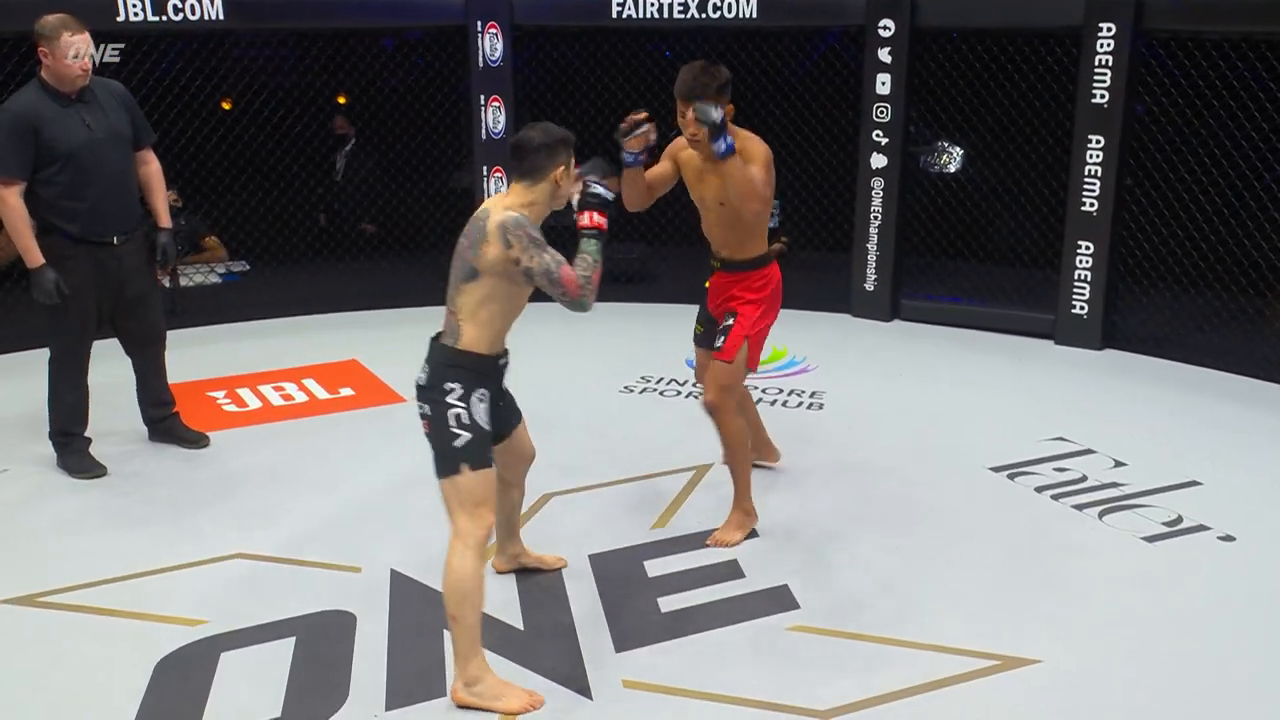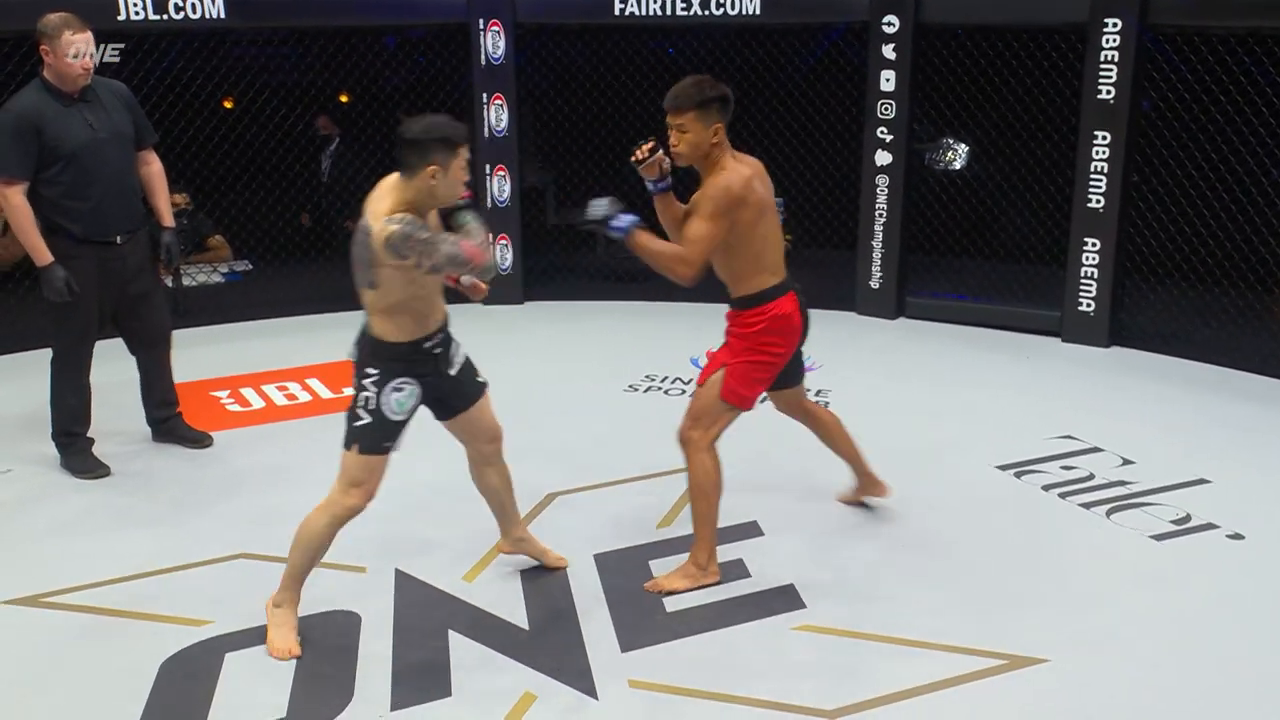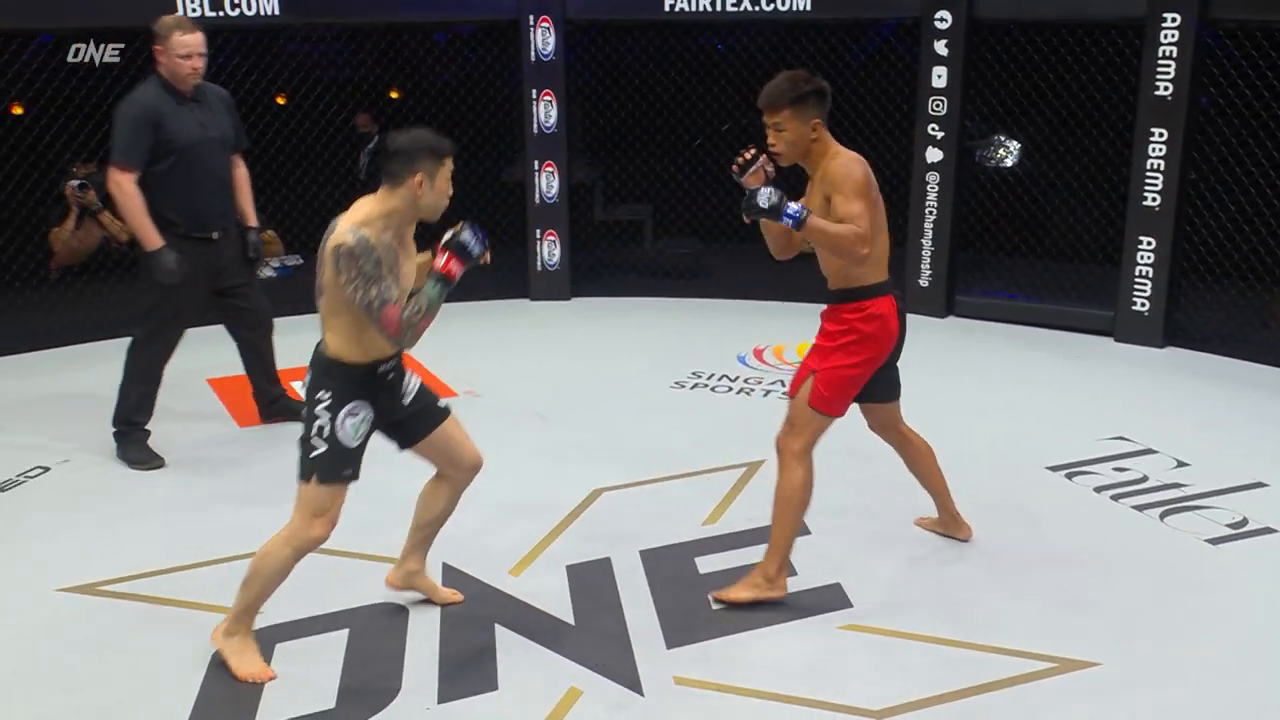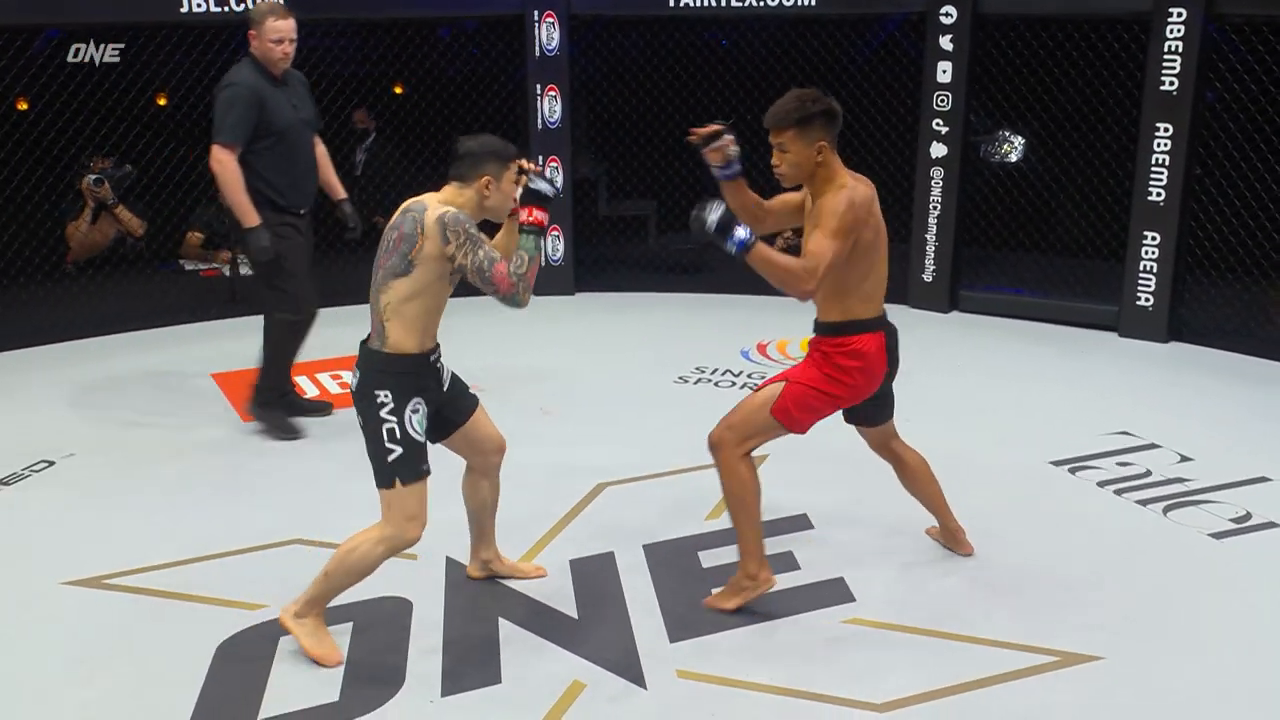
dt=0.4s
person 1, frame 1
left shoulder: (504, 207)
right shoulder: (512, 226)
right elbow: (579, 294)
left wrist: (587, 182)
right wrist: (593, 224)
left hip: (469, 370)
right hip: (457, 382)
left knee: (519, 455)
right knee: (472, 528)
left ankle: (511, 550)
person 1, frame 2
left shoulder: (403, 187)
right shoulder: (391, 232)
right elbow: (480, 259)
left wrist: (454, 277)
right wrist: (460, 211)
left hip: (435, 345)
right hip: (388, 362)
left knee: (487, 439)
right knee: (350, 499)
left ankle: (515, 536)
right ankle: (284, 602)
person 1, frame 3
left shoulder: (399, 218)
right shoulder: (354, 241)
right elbow: (401, 332)
left wrist: (442, 256)
right wrist: (450, 267)
left hip: (389, 375)
right hip: (341, 387)
left knee: (464, 462)
right knee: (310, 530)
left ankle: (410, 569)
right ankle: (234, 629)
person 1, frame 4
left shoulder: (427, 206)
right shoulder: (449, 220)
left elbow: (483, 265)
right elbow: (515, 291)
left wrist: (516, 220)
right wrist: (535, 217)
left hip: (420, 365)
right hip: (390, 381)
left knee: (490, 450)
right knee: (401, 529)
left ankle: (485, 557)
right ankle: (306, 612)
person 2, frame 1
left shoulder: (752, 149)
right shoulder: (680, 150)
left elbow: (755, 207)
right elbow: (635, 202)
left wrist: (722, 144)
right wrist: (633, 153)
left hip: (753, 283)
right hip: (720, 276)
left knee: (717, 395)
right knee: (717, 379)
left ankle: (743, 509)
right ankle: (760, 446)
person 2, frame 2
left shoulder: (725, 186)
right shoulder: (743, 168)
left elbow: (685, 267)
right elbow: (683, 231)
left wrist: (622, 226)
right wrist: (658, 182)
left hip: (759, 323)
right hip: (783, 309)
left knee: (696, 436)
right knee: (796, 405)
left ankle: (702, 563)
right ankle: (866, 480)
person 2, frame 3
left shoulder: (845, 169)
right shoulder: (820, 177)
left elbow: (861, 245)
right elbow: (783, 250)
left wrist: (791, 211)
right wrist: (758, 192)
left hip: (859, 319)
right hip: (871, 316)
left knee: (793, 442)
right knee: (890, 426)
left ankle: (771, 574)
right ankle: (951, 519)
person 2, frame 4
left shoulder: (845, 201)
right shoulder: (827, 190)
left elbow: (803, 282)
right elbow: (763, 218)
left wrist: (733, 239)
right wrist: (728, 170)
left hip: (843, 356)
right hip: (871, 344)
left knee: (727, 440)
right knee: (886, 442)
left ankle: (753, 572)
right ankle: (952, 533)
person 3, frame 1
left shoulder: (115, 94)
left elbow: (146, 161)
left wrist: (164, 226)
left hip: (130, 245)
right hip: (71, 254)
left knee: (149, 336)
right knee: (71, 350)
left ankle: (161, 419)
right ankle: (69, 442)
person 3, frame 2
left shoulder: (116, 94)
left elbow: (148, 161)
left wrist: (167, 224)
right wrist: (45, 264)
left hip: (133, 244)
right hip: (75, 254)
left knee: (154, 334)
right knee: (73, 349)
left ankle: (165, 420)
right ankle: (72, 442)
person 3, frame 3
left shoulder: (218, 98)
right shoulder: (142, 107)
left elbow: (235, 165)
right elbow: (121, 182)
left wrist: (251, 225)
right wrist: (157, 249)
left hip: (226, 240)
right hip: (179, 247)
left knee: (256, 321)
right knee: (155, 340)
left ankle: (272, 401)
right ankle: (129, 432)
person 3, frame 4
left shoulder: (296, 81)
right shoulder: (241, 87)
left elbow: (313, 145)
right elbow: (222, 160)
left wrist: (341, 198)
right wrist: (252, 227)
left hip: (298, 216)
right hip: (270, 222)
left knee: (292, 306)
right knee: (294, 308)
left ankle: (280, 393)
right ankle: (267, 398)
